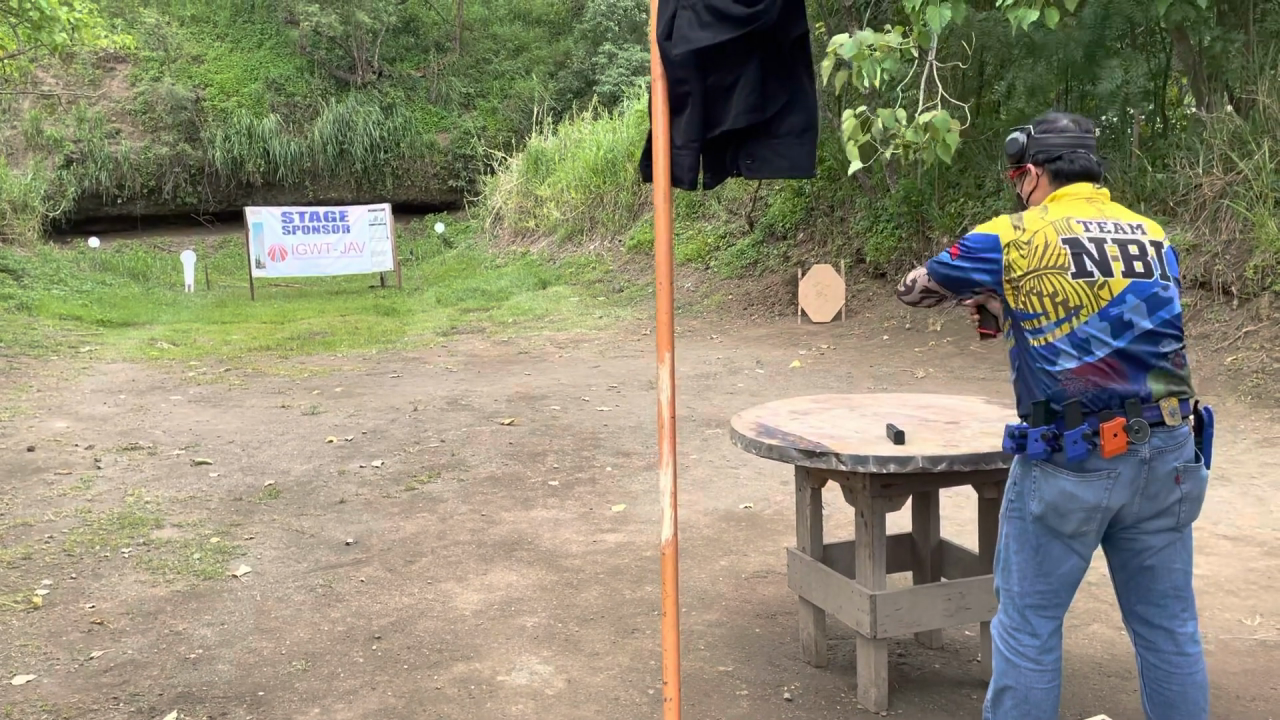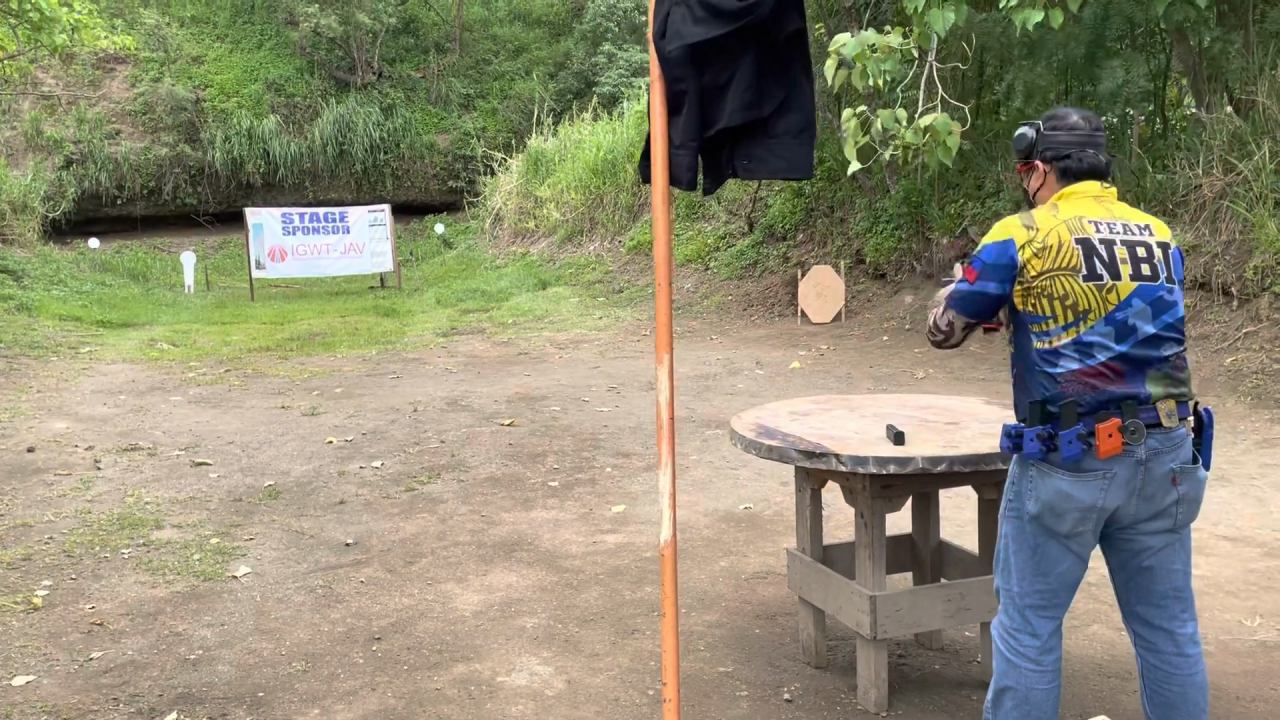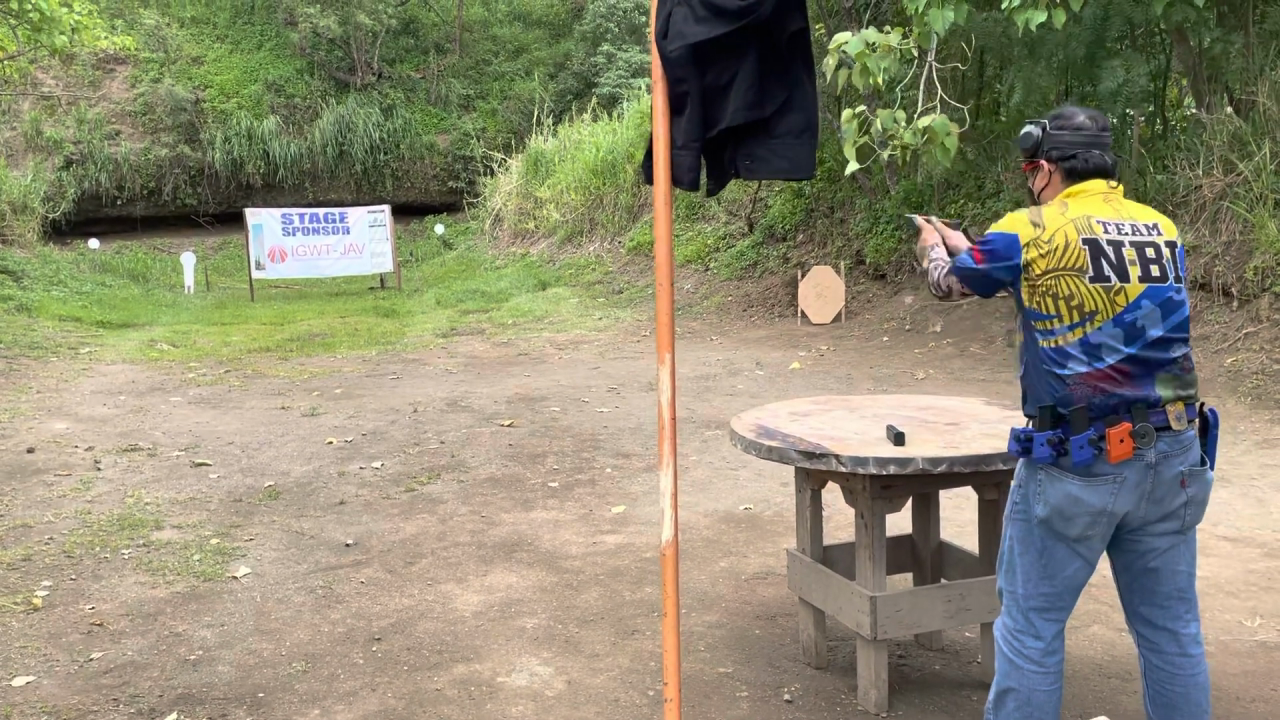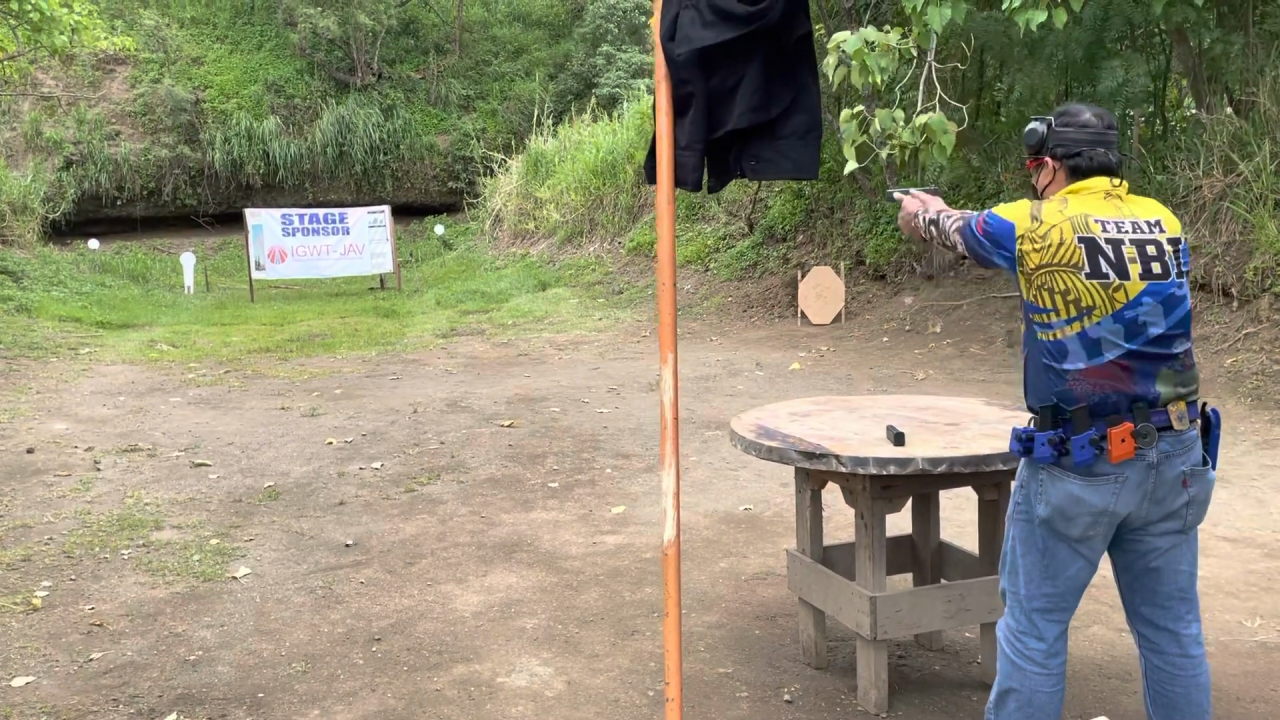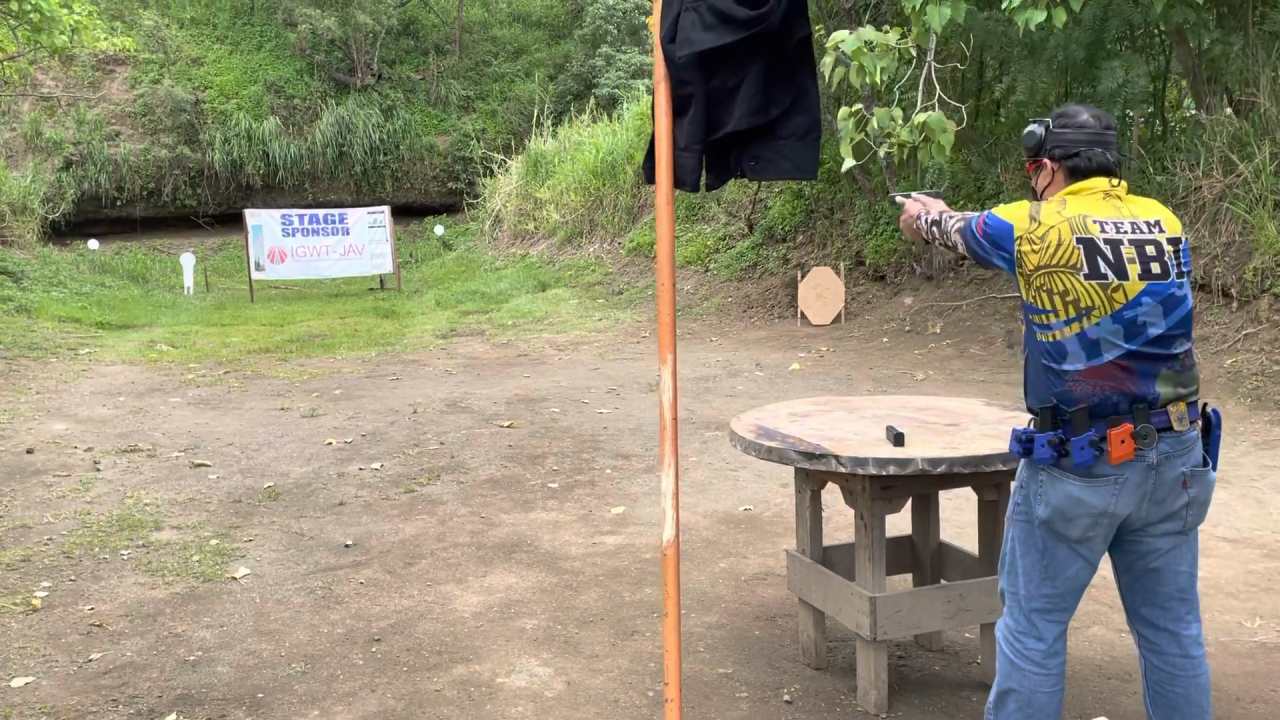
dt=0.2s
person 1, frame 1
left shoulder: (1011, 239)
right shoulder: (1152, 235)
left elbow: (913, 288)
left wrist: (986, 293)
left hip: (1071, 463)
right hip: (1166, 453)
left knee: (1028, 622)
right knee: (1168, 624)
person 1, frame 2
left shoulder: (1020, 237)
right shoulder: (1158, 233)
left elbow: (942, 329)
left wrist: (961, 288)
left hip: (1069, 462)
right hip: (1163, 453)
left knee: (1028, 622)
right knee: (1167, 624)
person 1, frame 3
left shoulder: (1028, 233)
right shoulder: (1162, 229)
left elbow: (952, 281)
left wrist: (936, 249)
right wrist: (968, 248)
left hip: (1077, 464)
right hip: (1172, 455)
left knee: (1032, 623)
right knee: (1170, 625)
person 1, frame 4
left shoulder: (1033, 227)
right shoulder: (1163, 222)
left elbow: (955, 230)
left wrist: (921, 213)
right wrist: (946, 211)
left hip: (1079, 464)
right hip: (1173, 454)
left knee: (1034, 623)
right knee: (1171, 625)
person 1, frame 5
left shoulder: (1033, 227)
right shoulder: (1164, 223)
left elbow: (958, 230)
left wrist: (925, 216)
left hip: (1079, 464)
right hip: (1174, 456)
left knee: (1034, 624)
right knee: (1172, 626)
